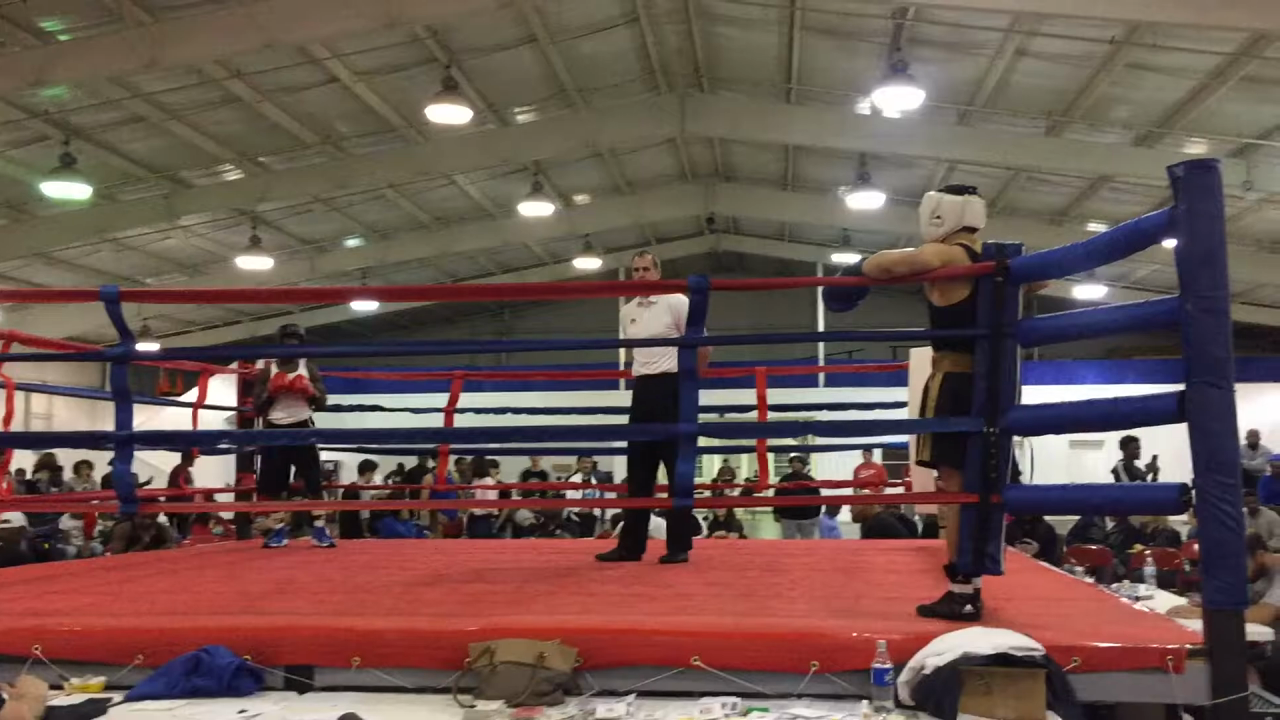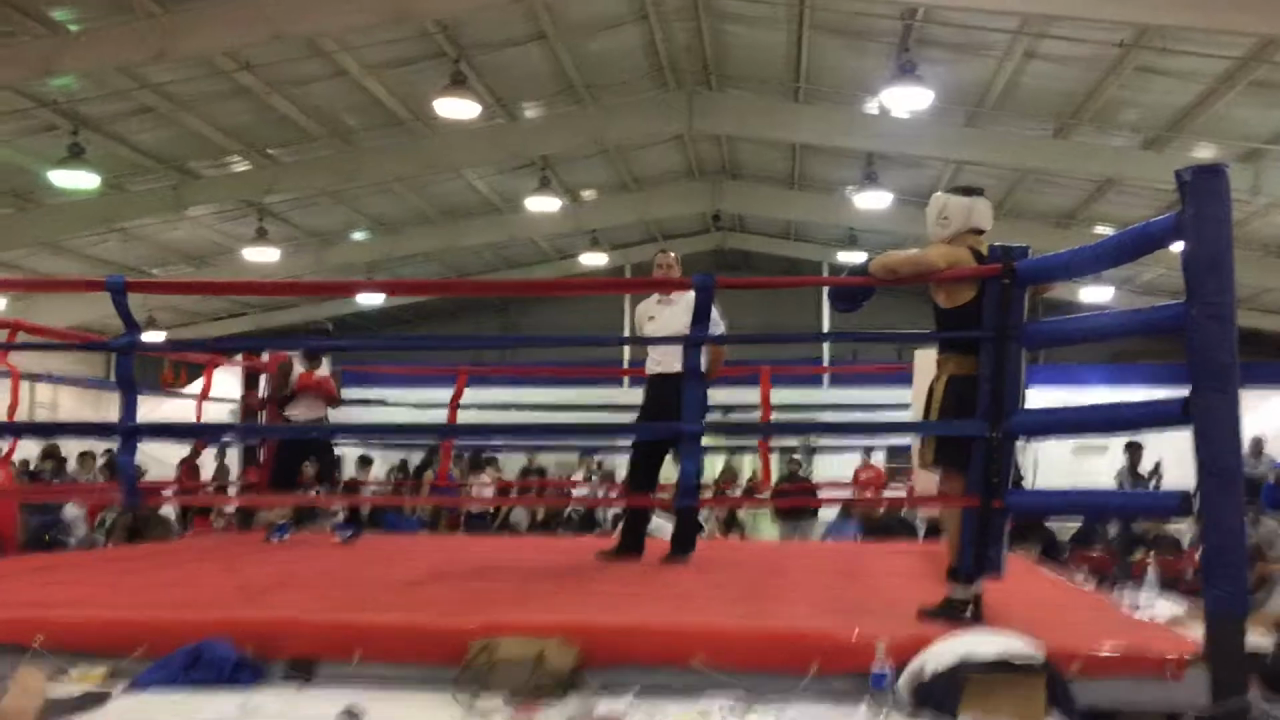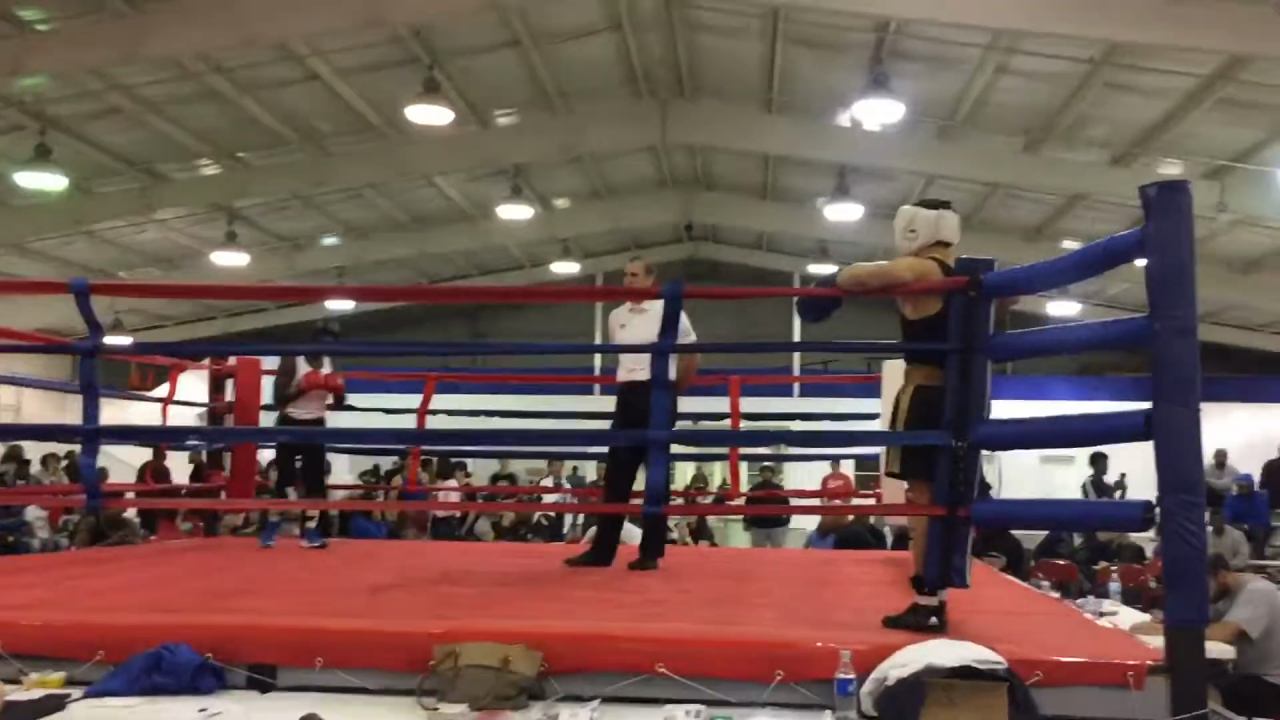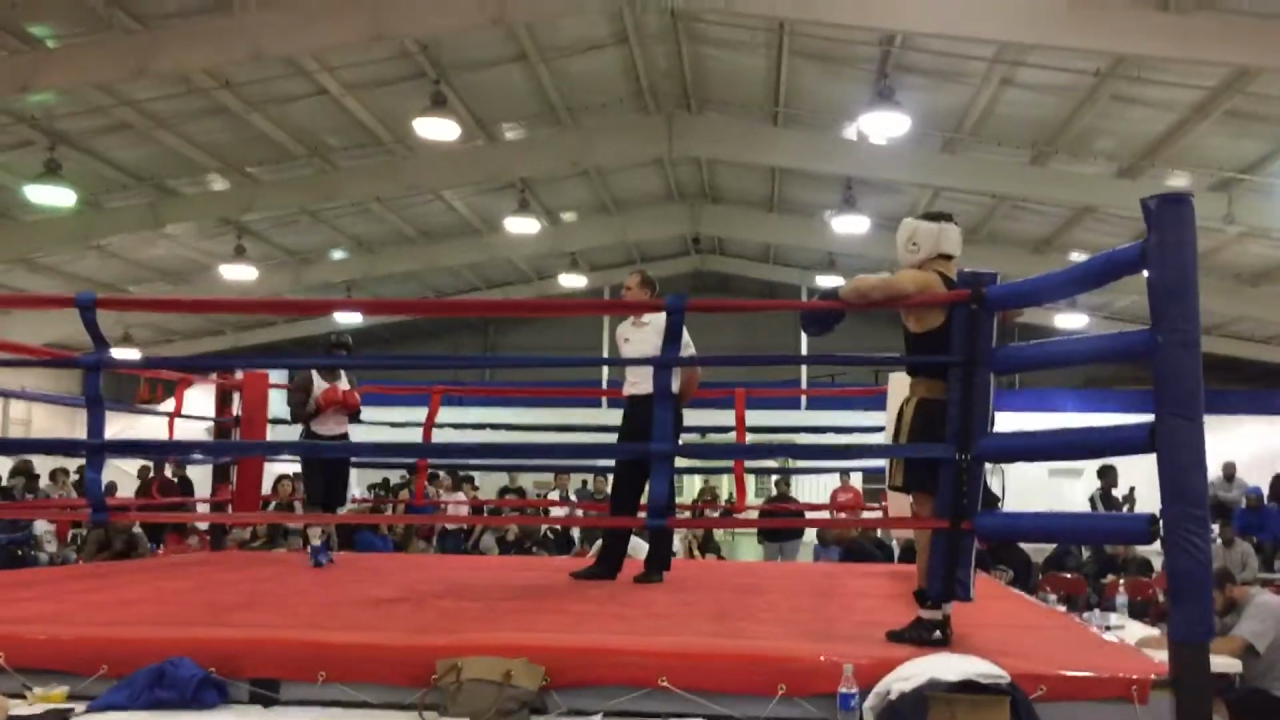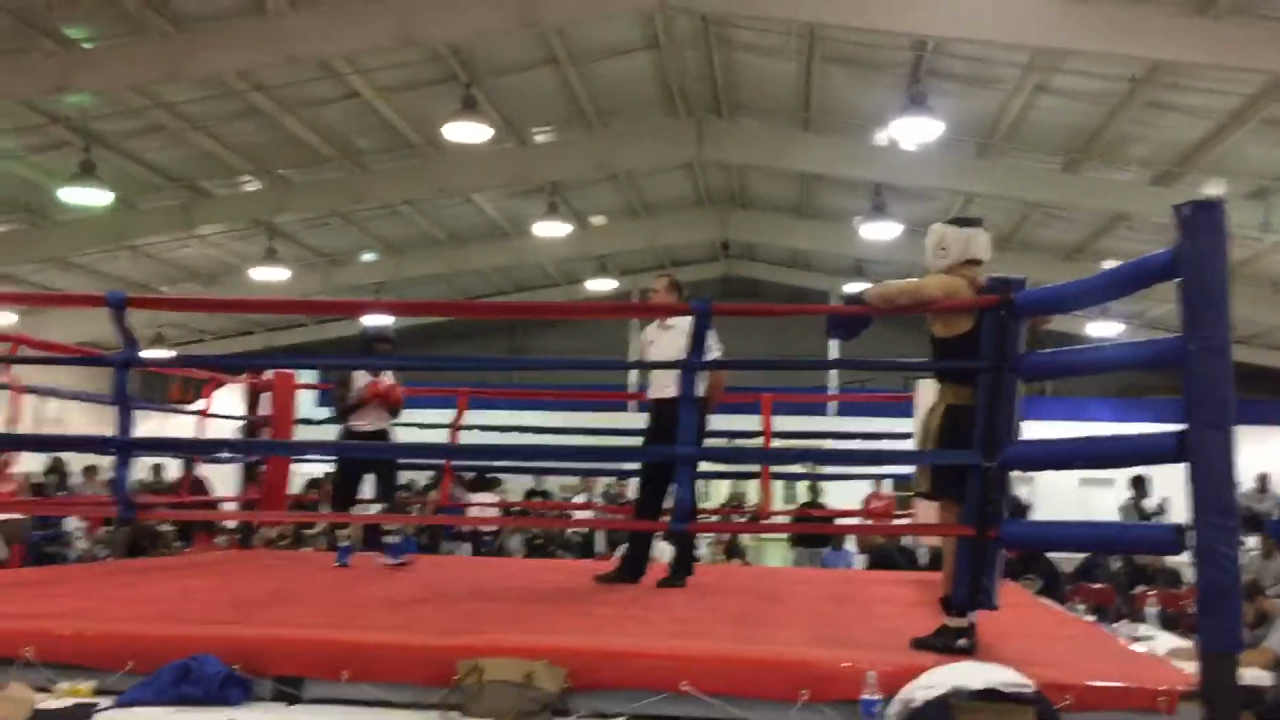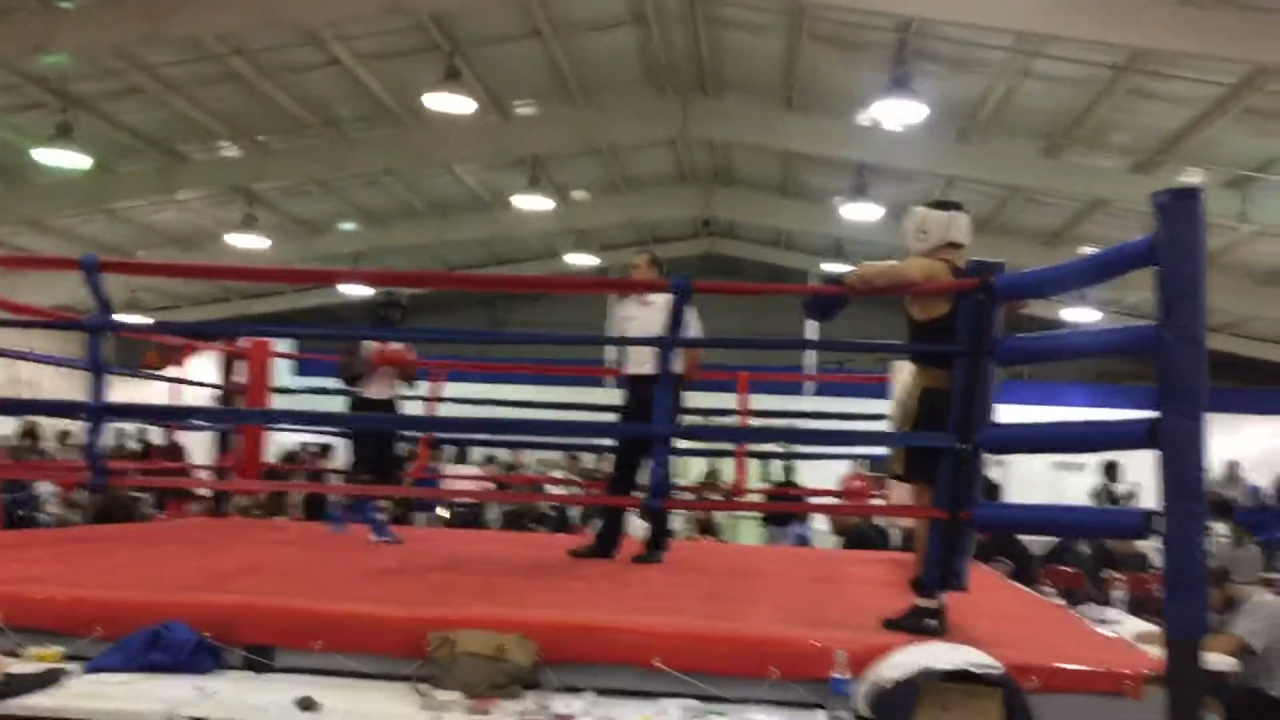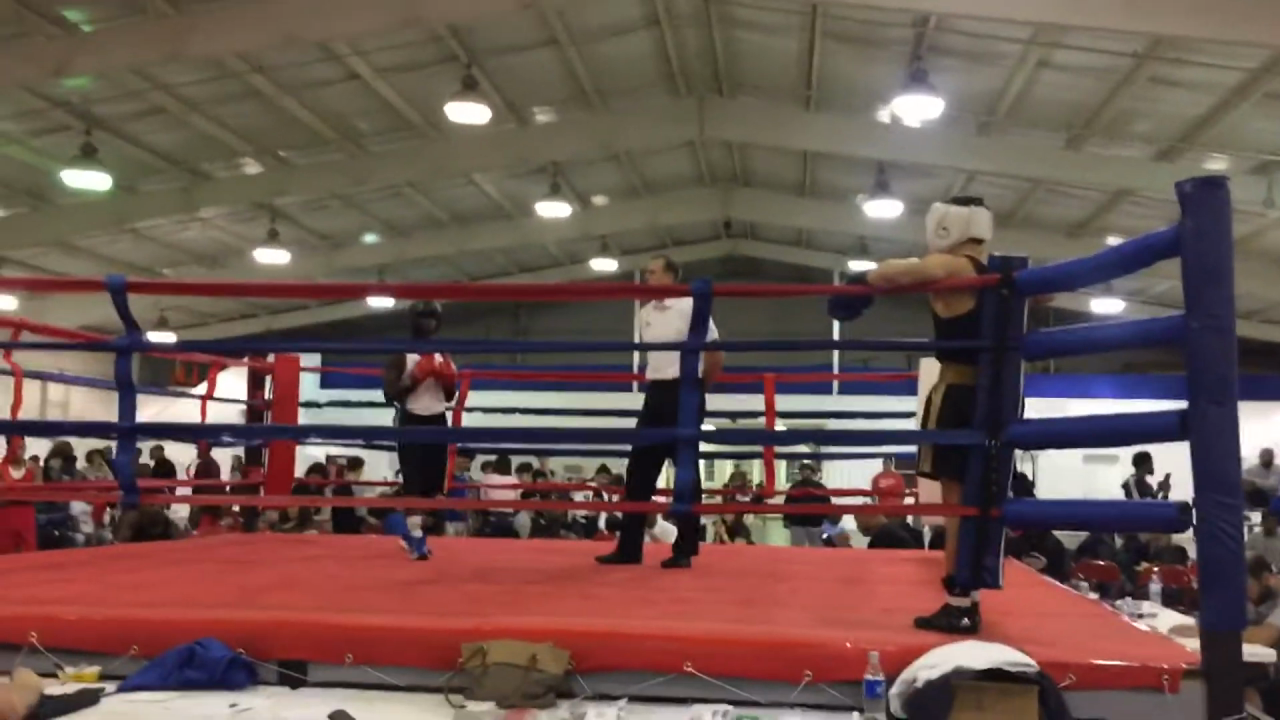
dt=0.4s
person 1, frame 1
left shoulder: (944, 257)
left elbow: (878, 266)
right elbow: (1038, 279)
left wrist: (854, 275)
left hip: (953, 382)
left knee: (953, 481)
left ankle: (962, 591)
right ankle: (971, 585)
person 1, frame 2
left shoulder: (948, 259)
left elbow: (885, 267)
left wrist: (859, 278)
left hip: (957, 384)
left knee: (955, 484)
right knee: (972, 486)
left ankle: (961, 593)
right ankle: (970, 589)
person 1, frame 3
left shoulder: (917, 271)
left elbow: (856, 277)
left wrist: (829, 287)
left hip: (925, 394)
left knee: (923, 494)
left ankle: (927, 602)
right ankle: (936, 597)
person 1, frame 4
left shoulder: (921, 284)
left elbow: (863, 289)
left wrist: (832, 298)
left hip: (928, 407)
left knee: (927, 508)
left ankle: (931, 617)
right ankle: (940, 610)
person 1, frame 5
left shoulder: (947, 289)
left elbow: (888, 295)
left wrist: (856, 303)
left hip: (955, 414)
left knee: (953, 514)
left ankle: (955, 624)
right ankle: (963, 619)
person 1, frame 6
left shoulder: (924, 272)
left elbow: (868, 276)
left wrist: (834, 288)
left hip: (931, 396)
left knee: (927, 497)
left ankle: (926, 605)
right ankle: (934, 600)
person 1, frame 7
left shoulder: (950, 268)
left elbow: (887, 274)
left wrist: (860, 284)
left hip: (957, 393)
left knee: (957, 497)
left ankle: (960, 604)
right ankle: (968, 598)
person 2, frame 1
left shoulder: (676, 302)
right shoulder: (626, 312)
left elbow: (702, 347)
right wrist: (642, 375)
left hip: (670, 389)
right hip: (642, 391)
left knee: (676, 466)
right knee: (638, 468)
left ankle: (679, 545)
right ankle: (631, 544)
person 2, frame 2
left shoulder: (696, 302)
right shoulder: (643, 309)
left elbow: (719, 347)
left wrist: (700, 380)
right wrist: (657, 372)
left hip: (686, 388)
right hip: (656, 388)
right knee: (641, 463)
left ankle: (683, 544)
right ankle: (631, 542)
person 2, frame 3
left shoulder: (669, 312)
right shoulder: (616, 316)
left elbow: (691, 357)
left wrist: (671, 389)
right wrist: (626, 382)
left hip: (656, 397)
right hip: (627, 396)
left knee: (656, 473)
right knee: (617, 472)
left ankle: (651, 552)
right ankle: (602, 549)
person 2, frame 4
left shoulder: (667, 323)
right shoulder: (622, 330)
left elbow: (692, 370)
left wrist: (674, 403)
right wrist: (634, 397)
right hip: (633, 409)
left knee: (661, 486)
right knee: (623, 486)
left ankle: (656, 565)
right ankle: (608, 563)
person 2, frame 5
left shoulder: (694, 326)
right shoulder: (648, 333)
left elbow: (718, 373)
left wrist: (700, 407)
right wrist: (656, 401)
left hip: (685, 412)
right hip: (659, 412)
right knee: (649, 487)
left ankle: (680, 569)
right ankle: (632, 566)
person 2, frame 6
left shoulder: (674, 304)
right shoulder: (625, 308)
left elbow: (694, 350)
left wrist: (676, 382)
right wrist: (631, 378)
left hip: (662, 389)
right hip: (636, 389)
right knee: (624, 462)
left ankle: (656, 544)
right ankle: (606, 540)
person 2, frame 7
left shoulder: (690, 307)
right shoulder: (645, 314)
left elbow: (715, 354)
left wrist: (696, 387)
right wrist: (655, 382)
left hip: (683, 394)
right hip: (655, 394)
right knee: (639, 468)
left ankle: (685, 550)
right ankle: (629, 547)
person 3, frame 1
left shoulder: (309, 370)
right shoulder: (266, 371)
left elbow: (322, 402)
right elbow: (257, 408)
left wrist: (309, 392)
right wrist: (270, 393)
left hip: (302, 428)
right hip: (275, 430)
left knee: (314, 482)
right knee: (273, 485)
left ankle: (320, 531)
right ankle: (278, 531)
person 3, frame 2
left shoulder: (330, 366)
right shoulder: (288, 365)
left elbow: (336, 401)
right elbow: (275, 399)
left wrist: (331, 393)
right wrist: (295, 388)
left hip: (318, 425)
right hip: (291, 424)
left knee: (329, 477)
right knee: (282, 480)
person 3, frame 3
left shoulder: (331, 366)
right shoulder: (291, 363)
left elbow: (339, 401)
right elbow: (278, 399)
left wrist: (338, 391)
right wrist: (301, 387)
left hip: (315, 426)
right hip: (290, 424)
left knee: (315, 483)
right knee: (284, 479)
left ankle: (310, 532)
right ankle: (271, 525)
person 3, frame 4
left shoulder: (348, 380)
right shoulder: (306, 379)
left elbow: (354, 416)
right elbow: (295, 416)
left wrist: (353, 407)
right wrist: (318, 406)
left hip: (340, 442)
right hip: (314, 441)
left knee: (333, 500)
right knee: (314, 497)
left ankle: (323, 545)
right ankle: (316, 549)
person 3, frame 5
left shoulder: (390, 375)
right shoulder: (349, 375)
left elbow: (394, 413)
right elbow: (338, 411)
left wrist: (395, 402)
right wrist: (362, 398)
left hip: (380, 438)
right hip: (354, 438)
left knee: (389, 492)
right knee: (342, 498)
left ankle: (393, 548)
right ankle: (343, 550)
person 3, frame 6
left shoulder: (400, 345)
right shoulder: (360, 340)
left elbow: (409, 378)
right elbow: (347, 377)
left wrist: (405, 366)
right wrist: (372, 362)
left hip: (386, 408)
right hip: (364, 405)
left knee: (386, 468)
right knee: (364, 464)
left ankle: (379, 525)
right ankle: (349, 509)
person 3, frame 7
left shoulder: (442, 355)
right shoulder: (400, 355)
left elbow: (449, 396)
right elbow: (390, 395)
left wrist: (449, 381)
right wrist: (416, 377)
left hip: (437, 422)
right hip: (411, 421)
left knee: (432, 484)
right knee: (414, 482)
